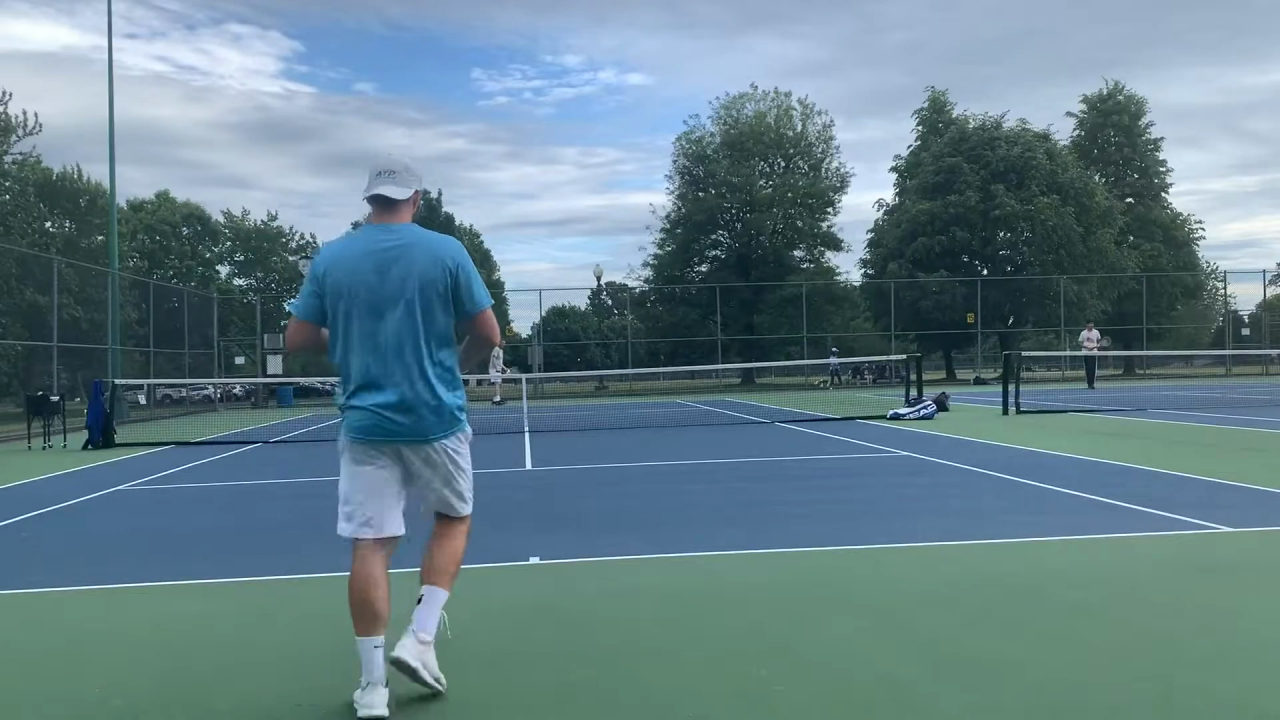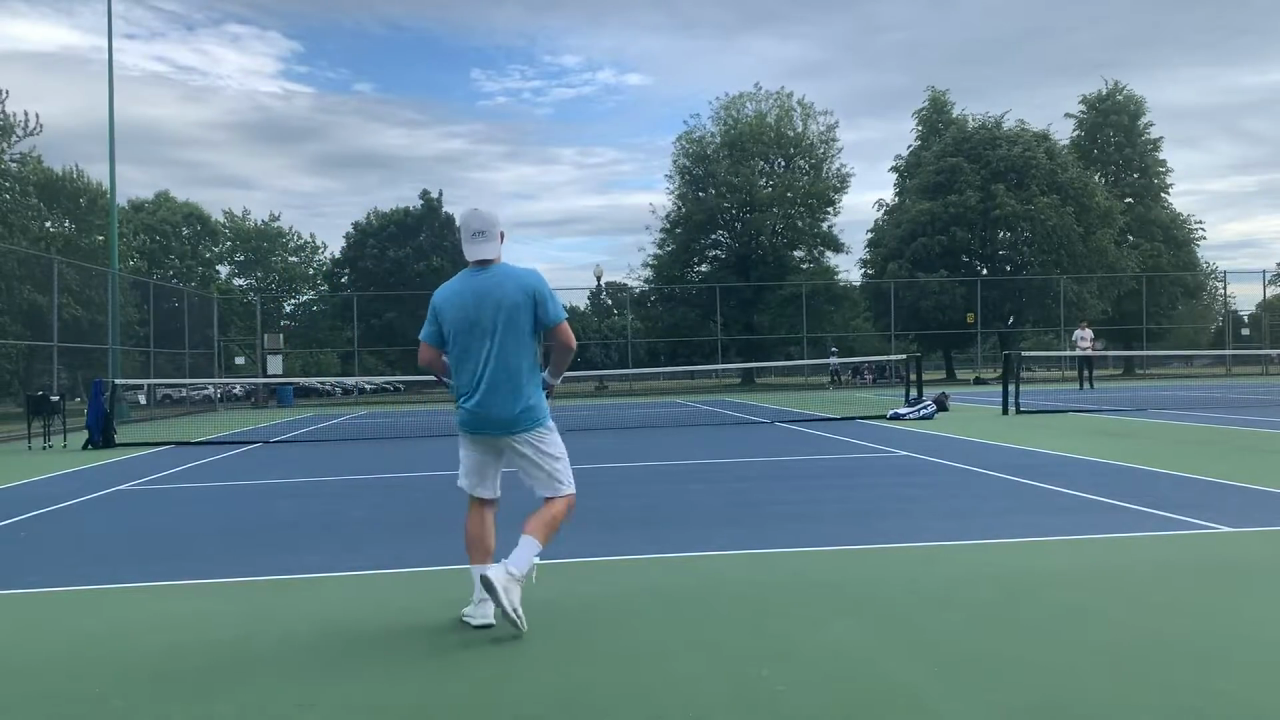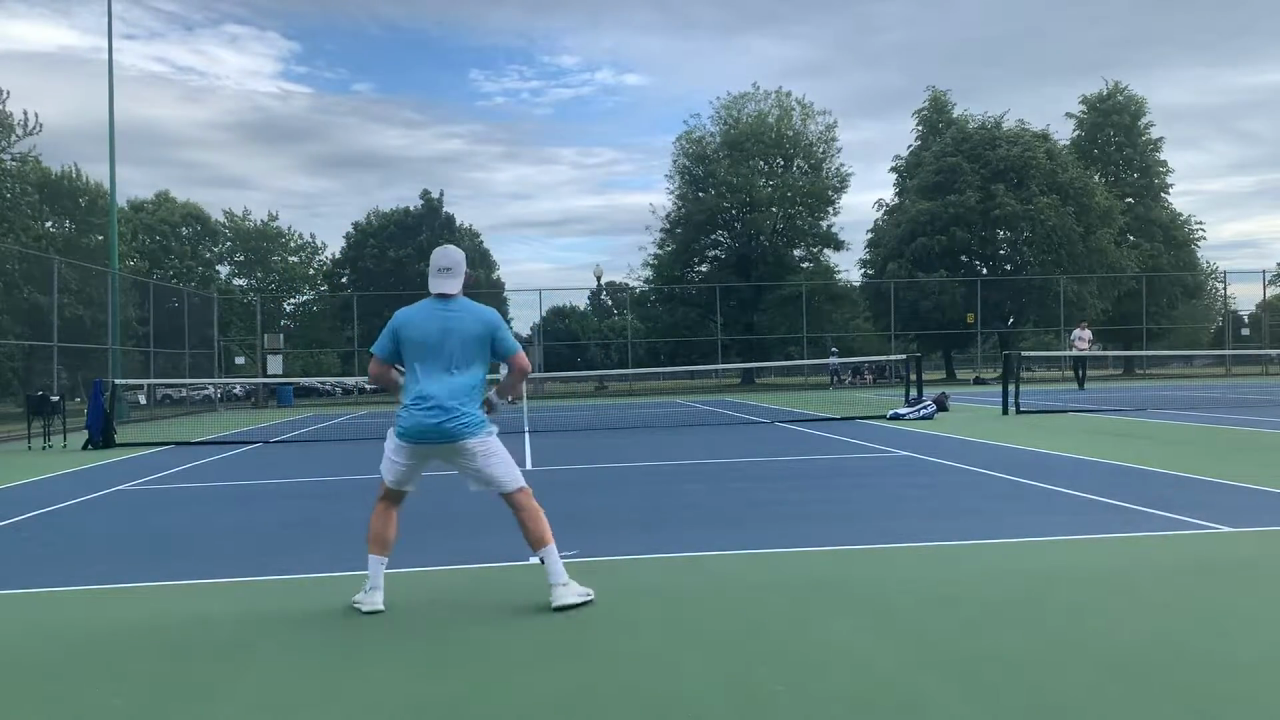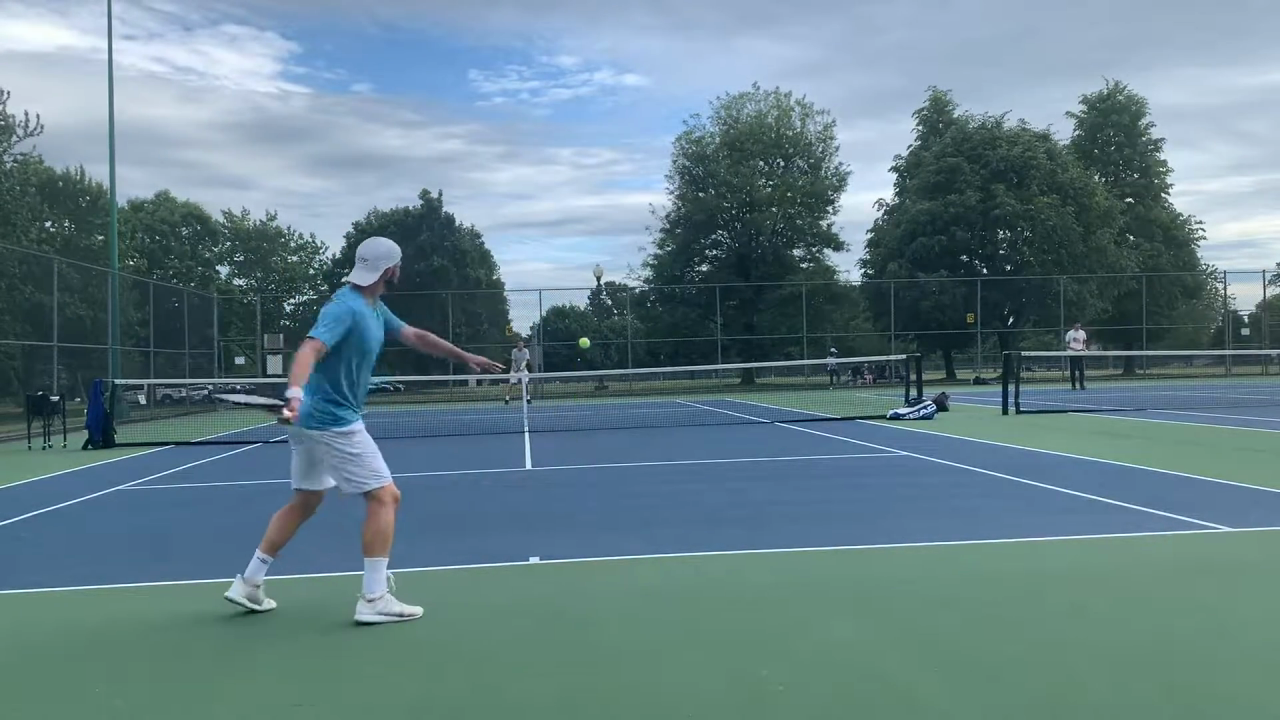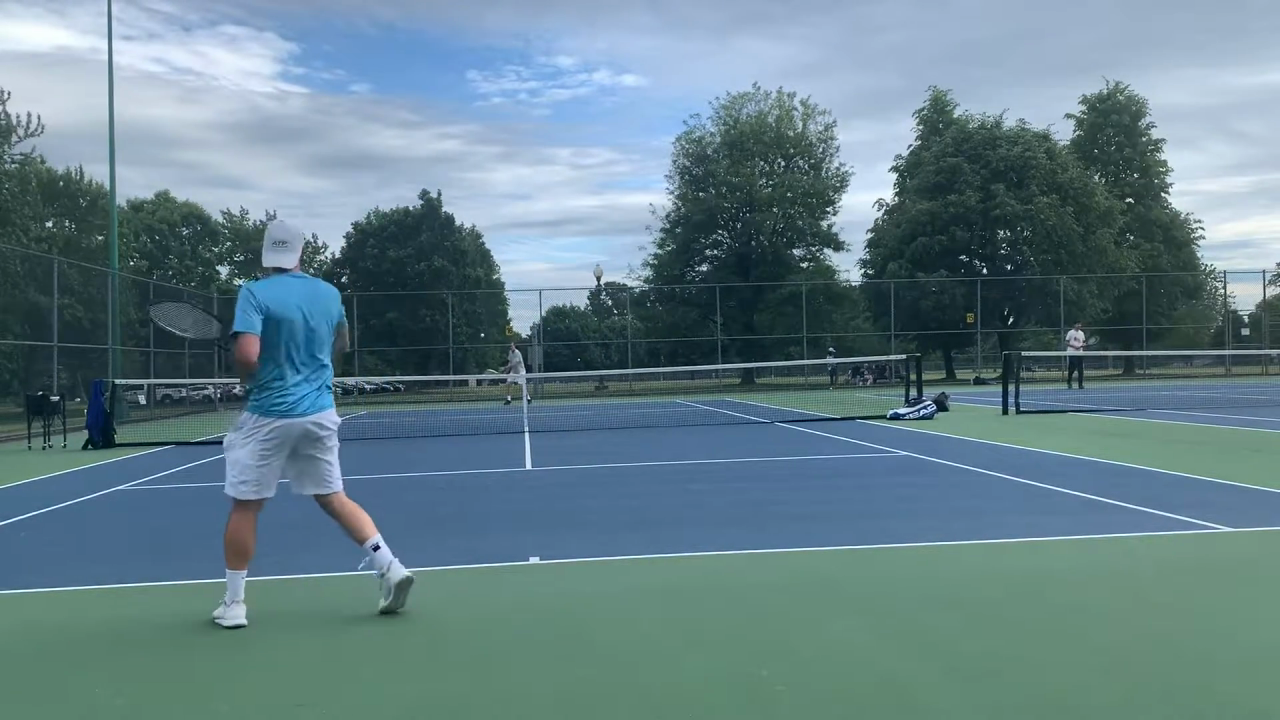
dt=1s
person 1, frame 1
left shoulder: (329, 257)
right shoulder: (446, 251)
left elbow: (297, 338)
right elbow: (488, 334)
left hip: (365, 423)
right hip: (437, 419)
left knee: (371, 545)
right knee: (453, 521)
right ankle: (419, 639)
person 1, frame 2
left shoulder: (444, 295)
right shoulder: (529, 281)
left elbow: (427, 360)
right elbow: (566, 343)
right wrist: (551, 378)
left hip: (473, 418)
right hip: (526, 416)
left knee: (480, 503)
right knee: (560, 498)
left ankle: (482, 601)
right ankle: (508, 573)
person 1, frame 3
left shoulder: (403, 318)
right shoulder: (487, 317)
left elbow: (376, 373)
right elbow: (522, 367)
right wrist: (495, 398)
left hip: (413, 429)
right hip: (467, 429)
left knee: (388, 500)
right knee: (521, 498)
left ankle: (373, 590)
right ankle: (561, 584)
person 1, frame 4
left shoulder: (374, 309)
right shoulder: (345, 308)
left elbow: (415, 337)
right elbow: (309, 351)
left wrist: (466, 358)
right wrist: (295, 393)
left hip: (315, 420)
right hip: (333, 422)
left knee: (302, 502)
right knee: (385, 498)
left ankle: (249, 583)
right ankle: (373, 598)
person 1, frame 5
left shoulder: (254, 292)
right shoulder: (329, 292)
left elbow: (246, 355)
right elbow: (341, 346)
left wrist: (252, 375)
left hip: (269, 417)
right hip: (320, 413)
left knee: (245, 508)
right knee: (334, 499)
left ankle: (233, 604)
right ankle: (389, 567)
